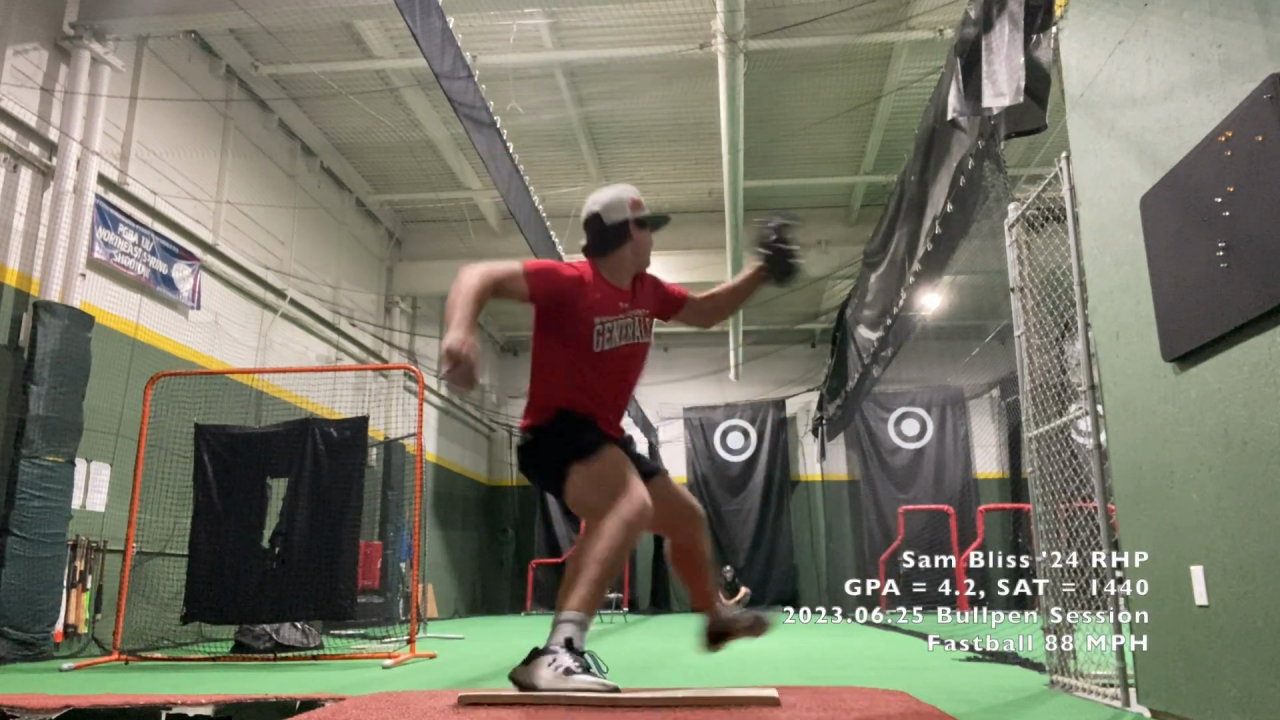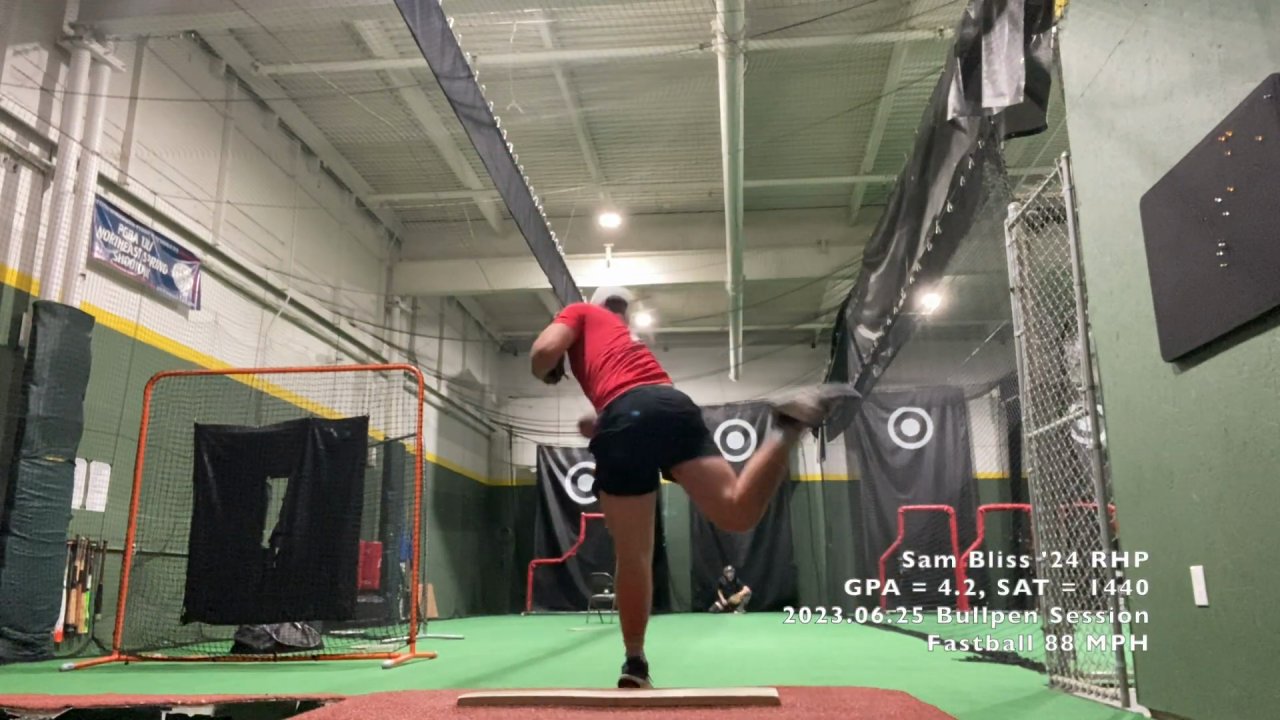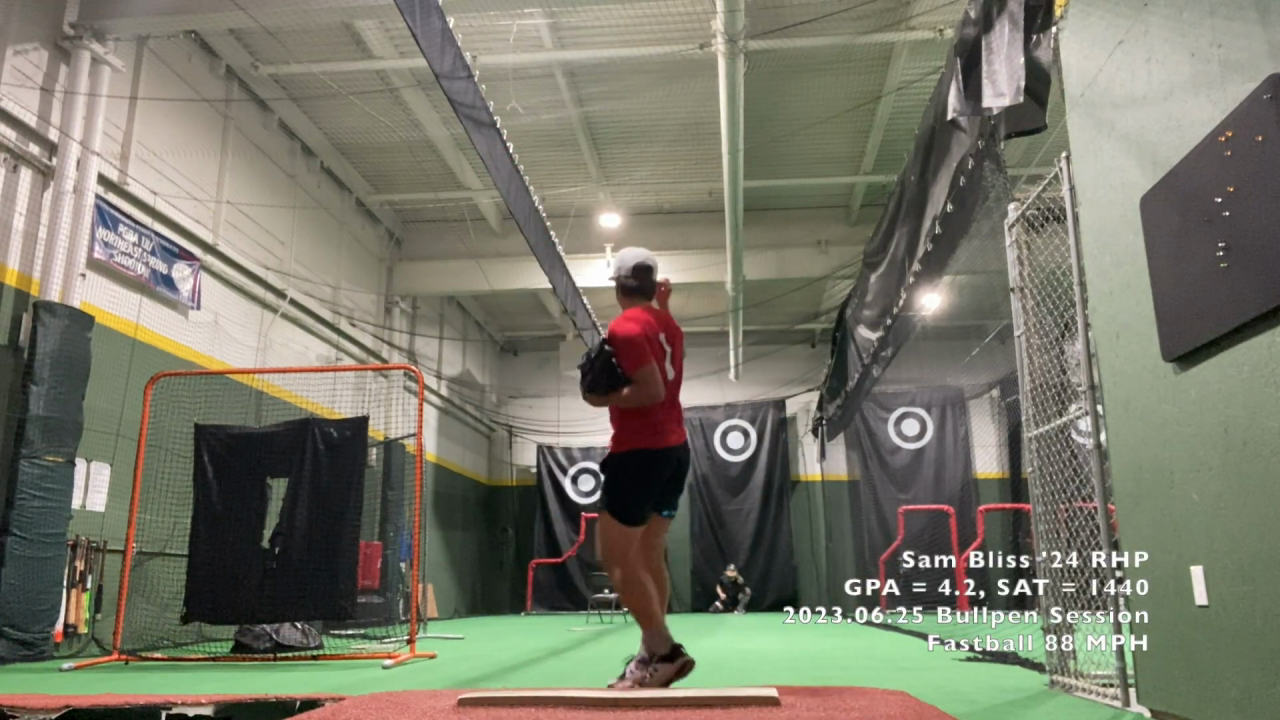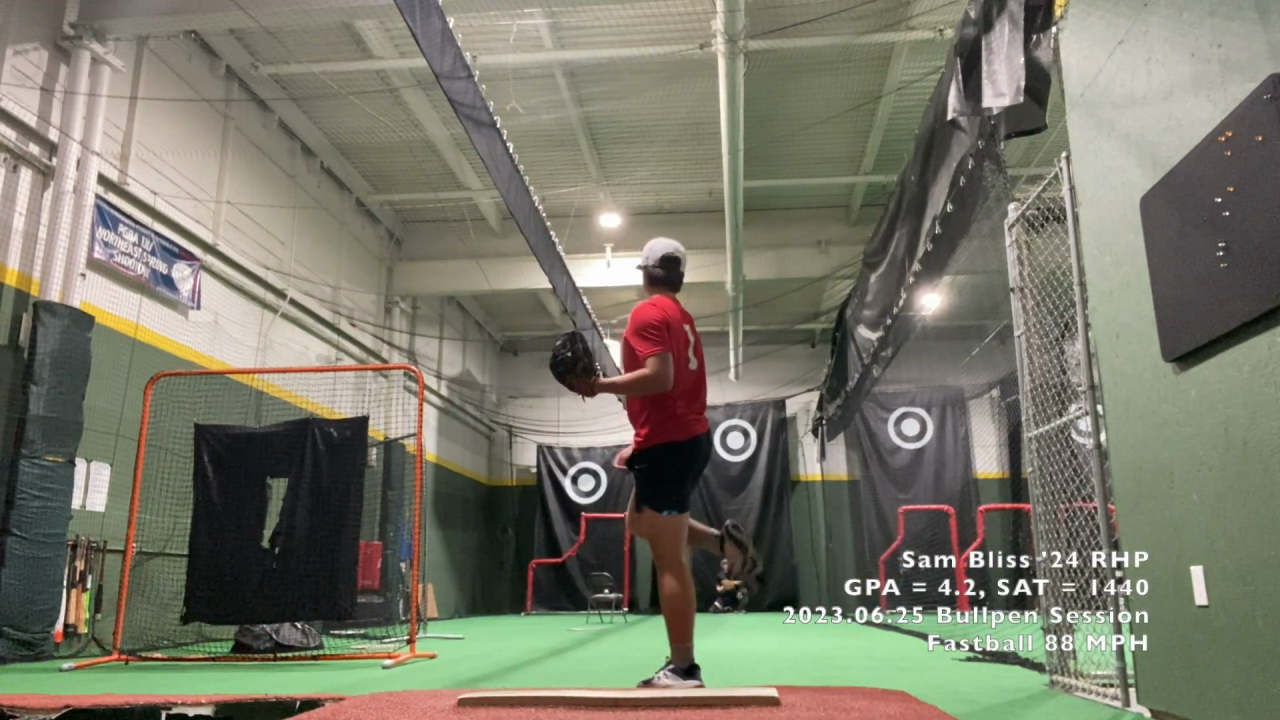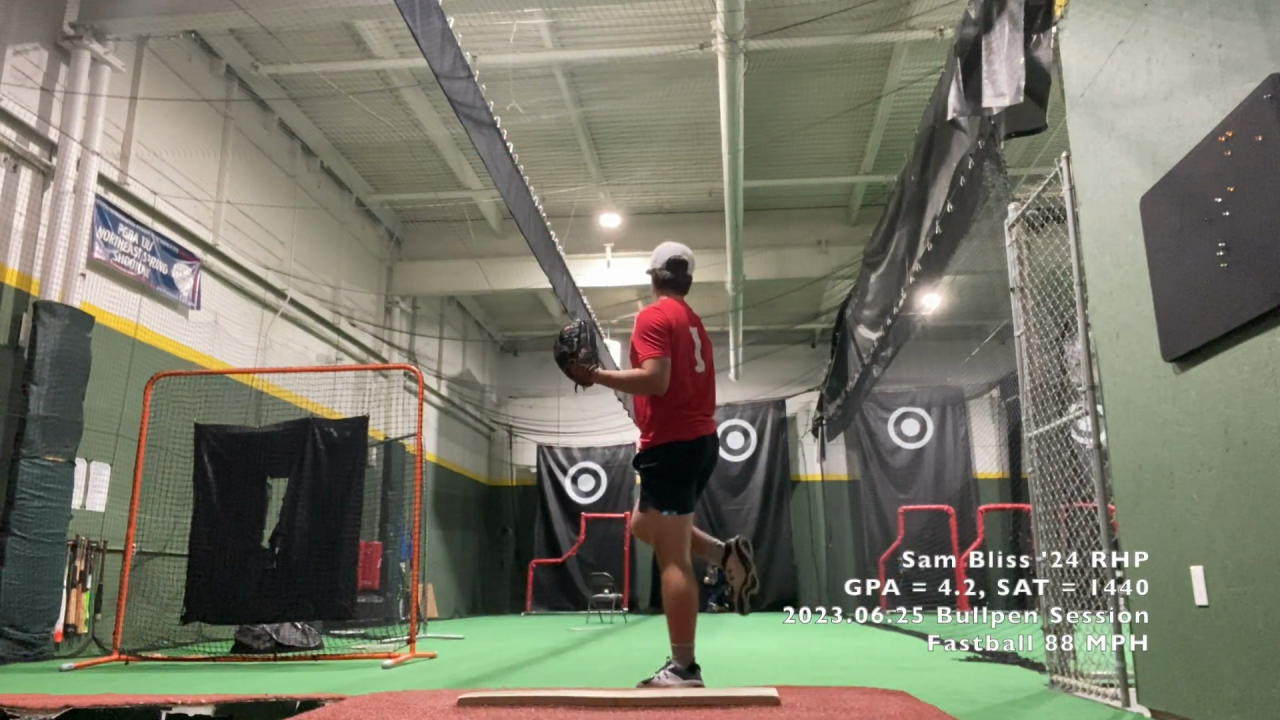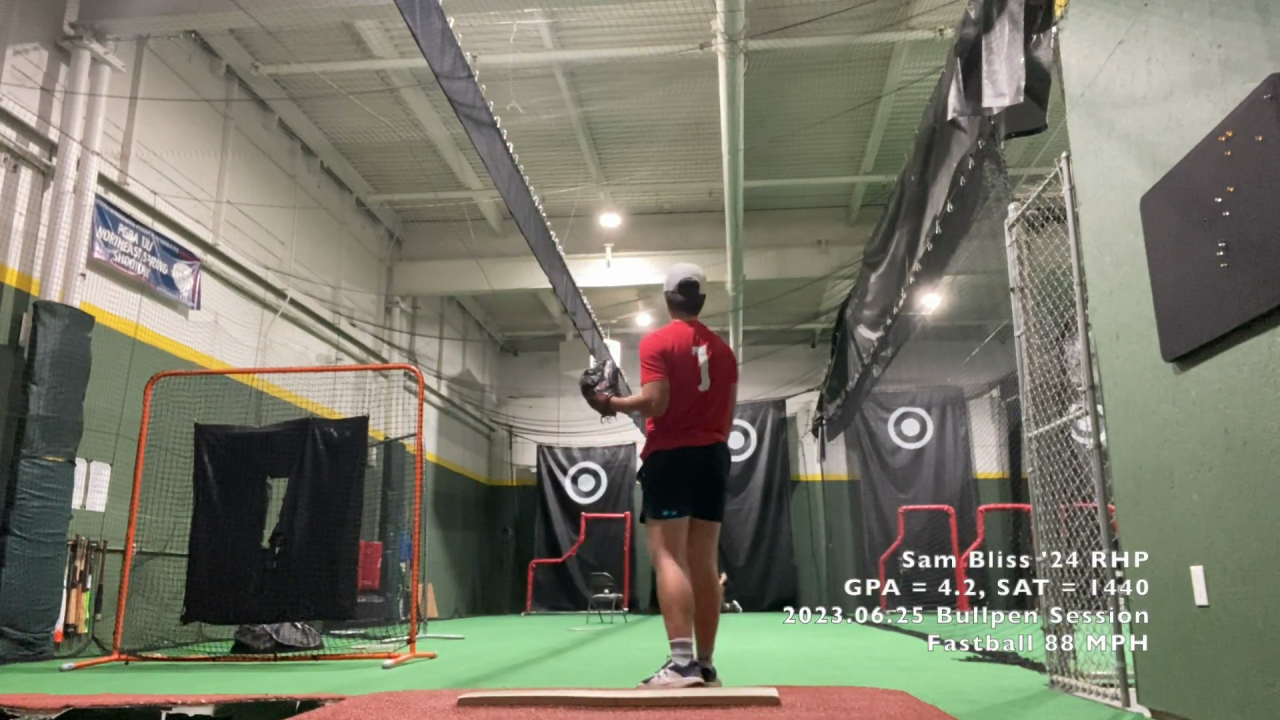
dt=0.5s
person 1, frame 1
left shoulder: (646, 289)
right shoulder: (568, 281)
left elbow: (707, 308)
right elbow: (477, 277)
left wrist: (761, 272)
right wrist: (458, 332)
left hip: (603, 440)
right hip: (555, 436)
left knee: (688, 515)
right knee: (630, 507)
left ankle: (716, 616)
right ankle: (559, 651)
person 1, frame 2
left shoulder: (578, 312)
right shoulder: (626, 334)
left elbow: (544, 350)
left wrist: (545, 372)
right wrist: (603, 430)
left hip: (626, 416)
right hip: (668, 404)
left knee: (632, 556)
right knee: (737, 511)
left ankle: (635, 666)
right ankle: (789, 422)
person 1, frame 3
left shoulder: (624, 328)
right shoulder: (668, 324)
left elbow: (653, 391)
left wrist: (604, 400)
right wrist: (663, 306)
left hip: (639, 454)
right hip: (674, 450)
left knee: (616, 558)
right knee: (646, 556)
left ankle: (664, 650)
right ankle: (652, 653)
person 1, frame 4
left shoulder: (647, 313)
right shoulder: (683, 318)
left elbow: (659, 378)
left wrist: (599, 385)
right wrist: (639, 445)
left hip: (667, 445)
right hip: (690, 438)
left knee: (669, 560)
right knee: (642, 522)
left ankle: (683, 668)
right ankle: (723, 541)
person 1, frame 5
left shoulder: (653, 316)
right shoulder: (694, 322)
left elbow: (655, 379)
left wrist: (595, 375)
left hip: (672, 445)
right hip: (701, 440)
left knee: (672, 557)
right knee: (645, 525)
left ankle: (683, 668)
right ankle: (727, 554)
person 1, frame 6
left shoulder: (657, 341)
right shoulder: (722, 348)
left elbow: (654, 401)
left wrist: (614, 403)
left hip: (670, 457)
right hip: (713, 455)
left knee: (668, 558)
right knee: (705, 563)
left ankle: (682, 661)
right ankle: (704, 664)
